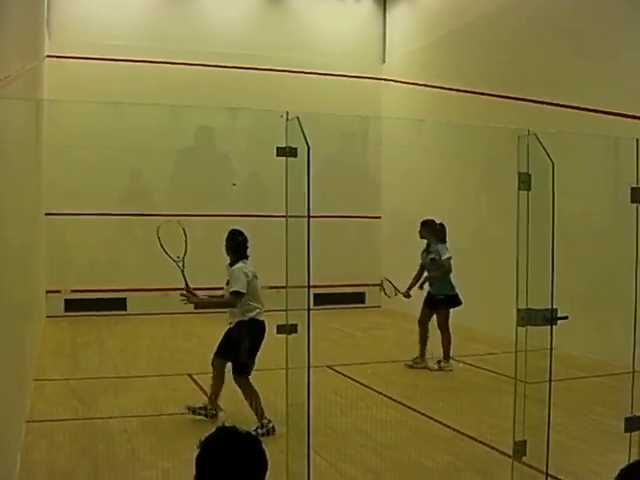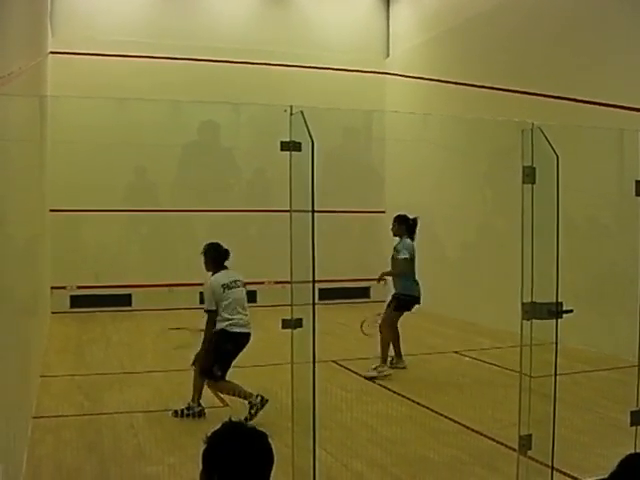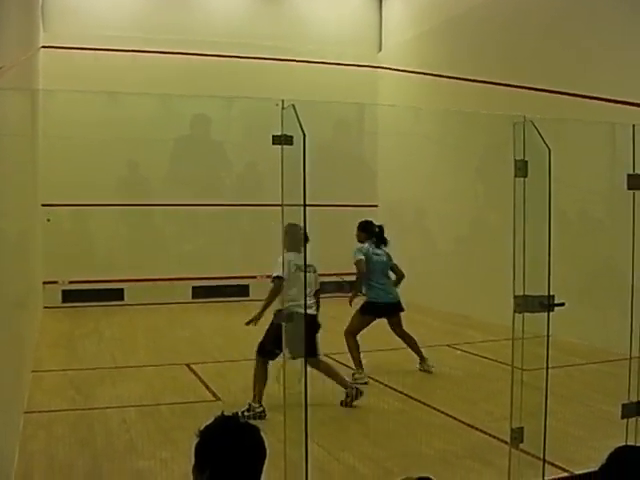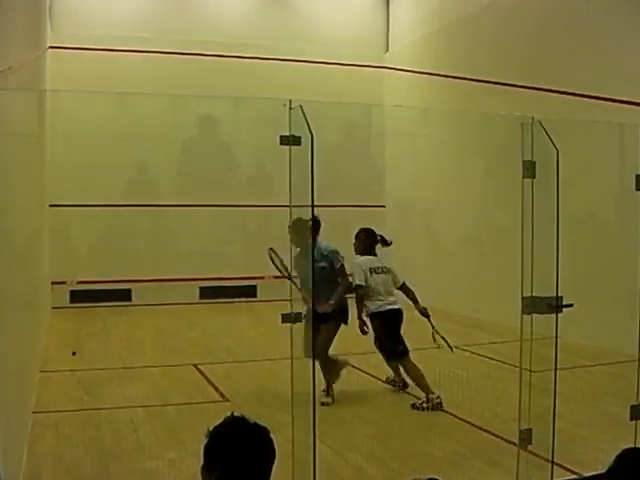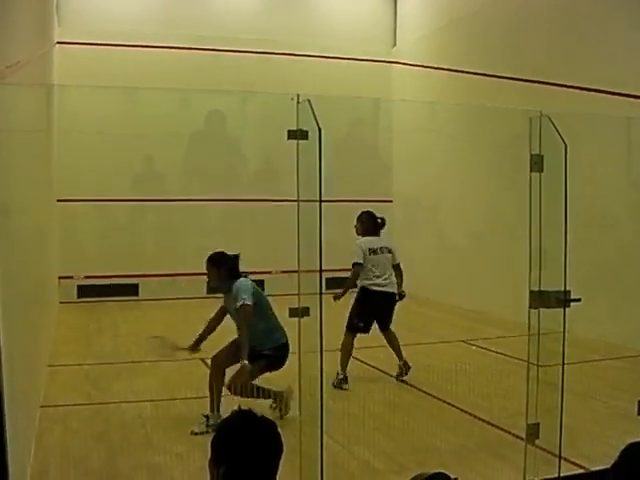
dt=0.5s
person 1, frame 1
left shoulder: (239, 270)
right shoulder: (237, 268)
left elbow: (233, 302)
right elbow: (232, 299)
left wrist: (200, 303)
right wrist: (200, 299)
left hip: (250, 326)
right hip: (240, 324)
left knee: (240, 375)
right knee: (218, 362)
left ankle: (265, 424)
right ankle: (211, 407)
person 1, frame 2
left shoulder: (212, 283)
right shoulder: (236, 278)
left elbow: (212, 319)
left wrist: (204, 348)
left hip: (228, 334)
right hip: (243, 332)
left knee: (212, 381)
right knee: (200, 364)
left ankle: (254, 399)
right ankle: (195, 406)
person 1, frame 3
left shoulder: (287, 259)
right shoulder: (311, 264)
left elbow: (277, 286)
right elbow: (317, 295)
left wrist: (261, 312)
right wrist: (315, 317)
left hip: (290, 316)
right hip: (309, 318)
left knee: (262, 357)
right knee: (313, 360)
left ankle: (256, 406)
right ankle: (350, 388)
person 1, frame 4
left shoulder: (359, 263)
right shoulder: (384, 264)
left elbow: (361, 294)
right elbow: (404, 287)
left wrist: (360, 318)
right wrist: (418, 305)
left hip: (380, 315)
right hip: (395, 312)
left knee: (400, 358)
right knee: (391, 351)
left ankle: (432, 397)
right ankle: (398, 379)
person 1, frame 5
left shoulder: (362, 243)
right shoulder: (387, 243)
left elbow: (356, 272)
right elbow: (398, 269)
left wrist: (343, 292)
right wrist: (399, 288)
left hip: (369, 293)
right hip: (389, 294)
left knee: (350, 332)
right knee: (385, 329)
left ankle: (342, 375)
right ankle: (402, 363)
person 2, frame 1
left shoulder: (440, 247)
right shoulder: (426, 250)
left elbow: (447, 269)
right elbow: (420, 272)
left wrist: (428, 277)
right wrist: (409, 288)
left hip: (444, 293)
right hip: (433, 292)
left knee: (443, 326)
right knee: (422, 323)
left ankle: (446, 361)
right ankle: (421, 359)
person 2, frame 2
left shoulder: (402, 245)
right shoulder: (409, 245)
left elbow: (401, 271)
left wrist: (385, 274)
left hip: (405, 293)
right hip: (412, 293)
left knee: (384, 326)
right knee: (391, 324)
left ankle: (383, 366)
right ankle: (398, 359)
person 2, frame 3
left shoulder: (361, 250)
right shoulder: (383, 252)
left elbow: (361, 272)
right elbow: (400, 275)
left wrist: (355, 292)
left hip: (375, 301)
right hip: (392, 299)
left knee: (350, 333)
right knee: (399, 332)
left ankle: (360, 372)
right ankle: (424, 361)
person 2, frame 4
left shoulder: (329, 253)
right shoulder: (299, 257)
left elbow: (345, 281)
right elbow: (304, 286)
left wrist: (332, 303)
right wrist: (307, 296)
left hip: (334, 307)
right hip: (315, 308)
left knee: (319, 351)
right knee: (309, 351)
left ankle: (329, 389)
right ankle: (337, 364)
person 2, frame 5
left shoulder: (242, 287)
right shoulder: (230, 289)
left elbow: (245, 325)
right elbow: (219, 317)
left wrist: (244, 361)
right wrist: (198, 341)
left hip: (273, 346)
right hip: (253, 341)
left knee: (235, 385)
right knee: (217, 363)
left ankle: (280, 396)
right ankle: (214, 418)
